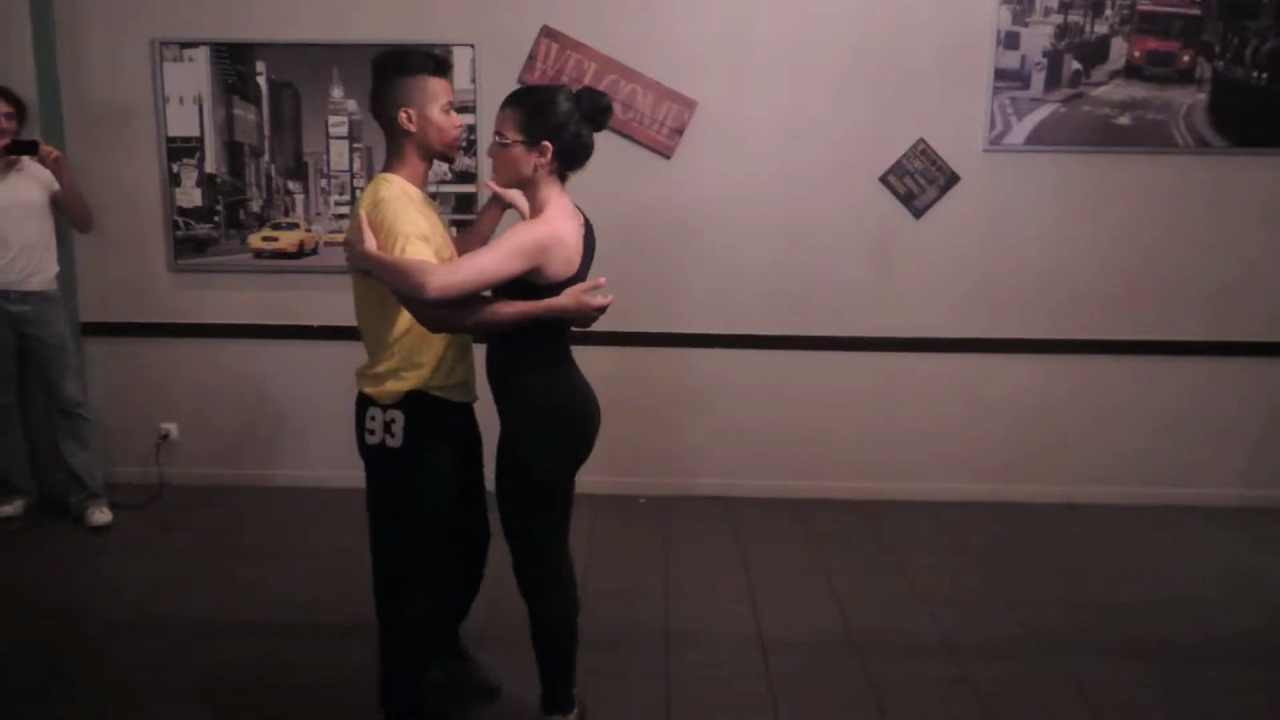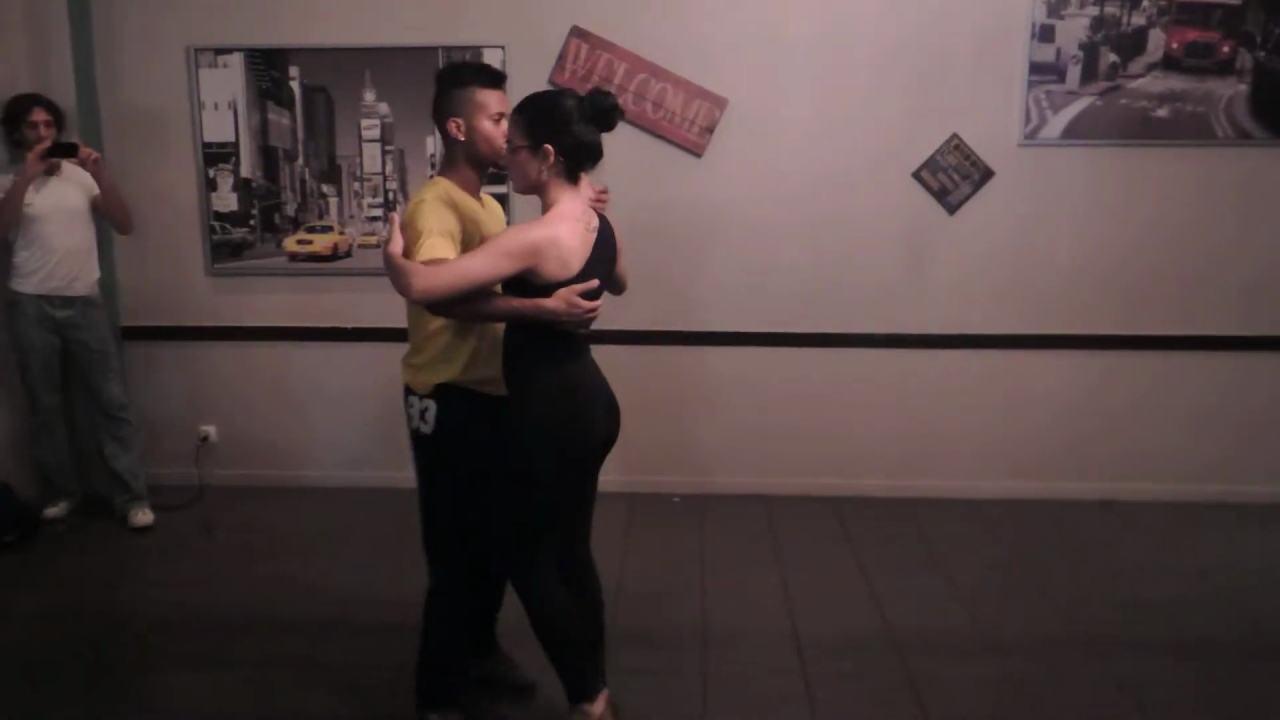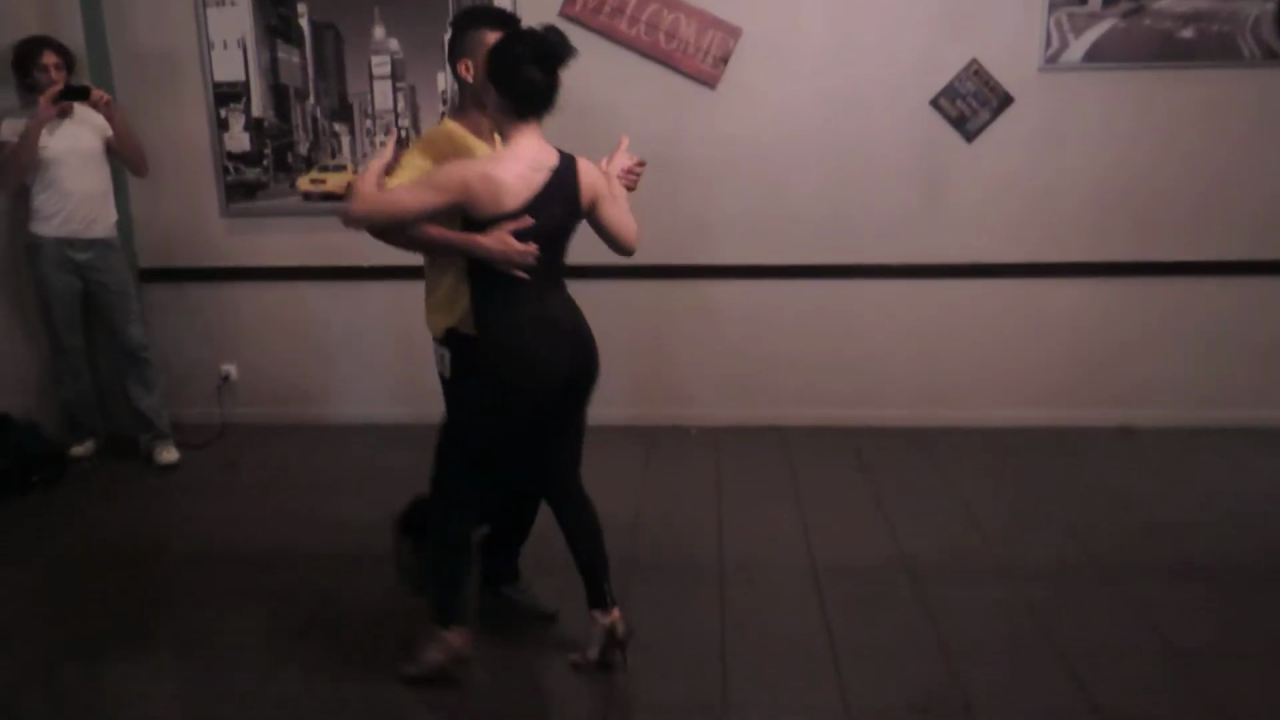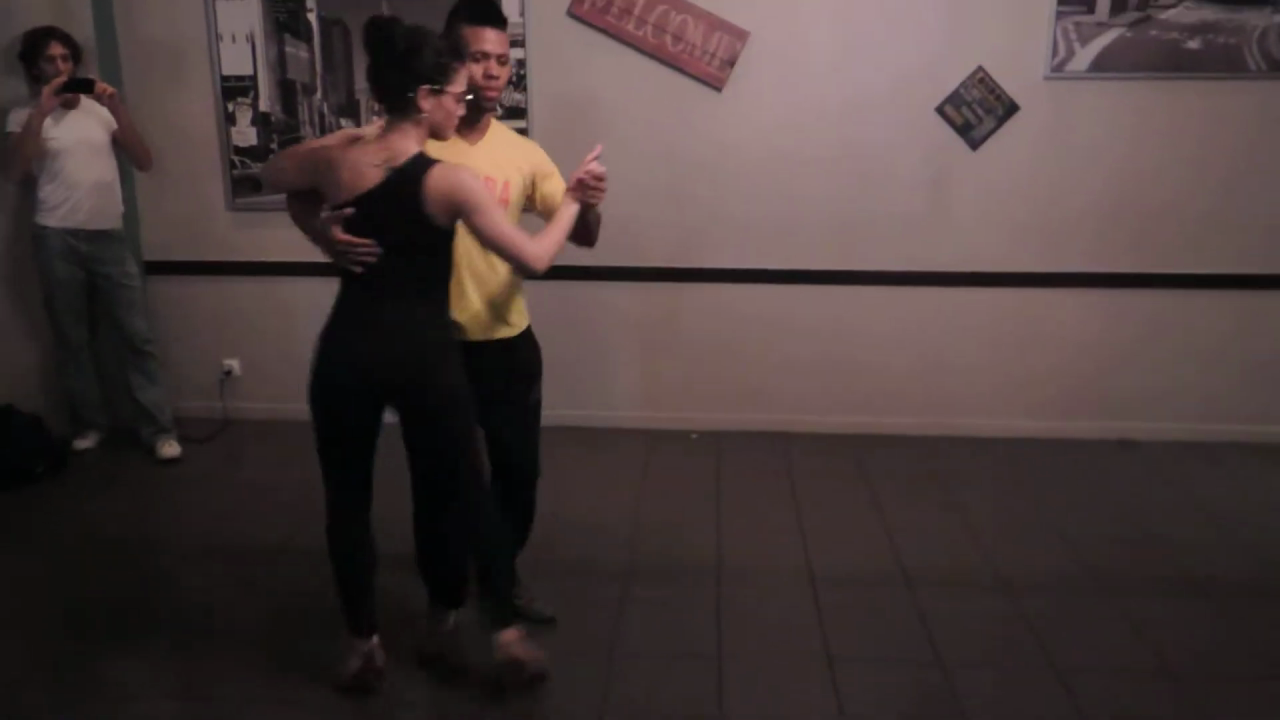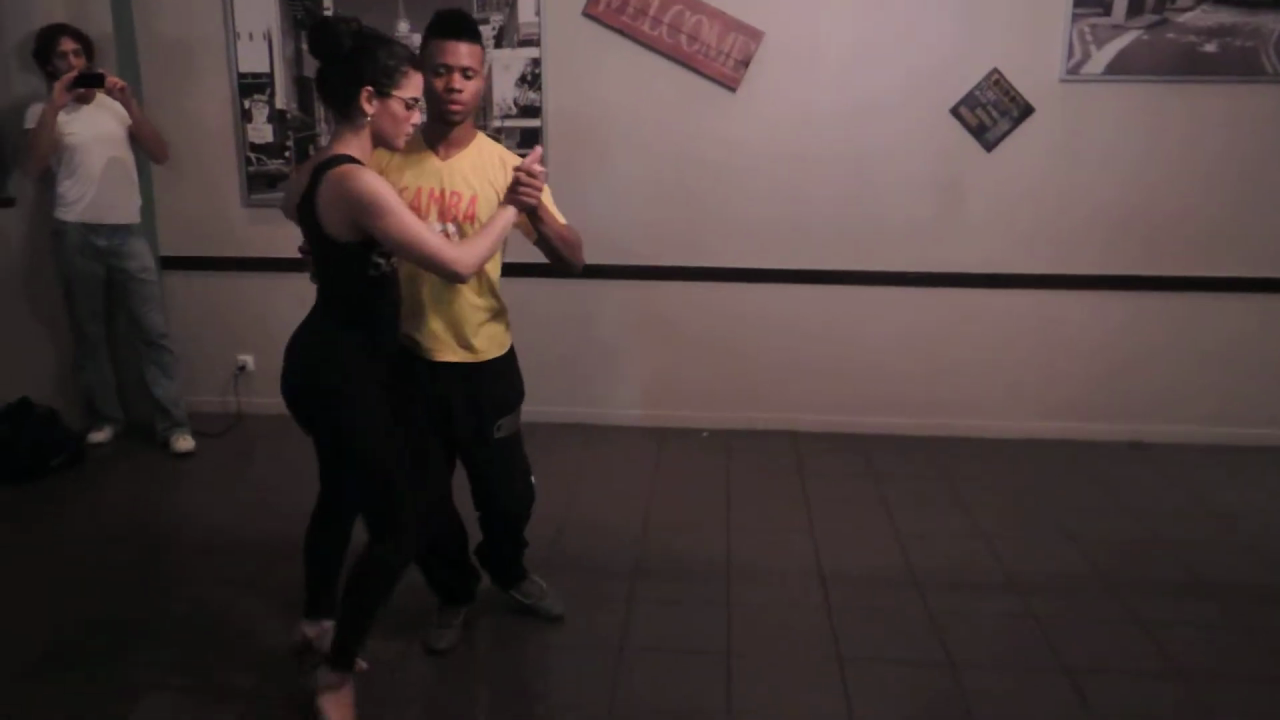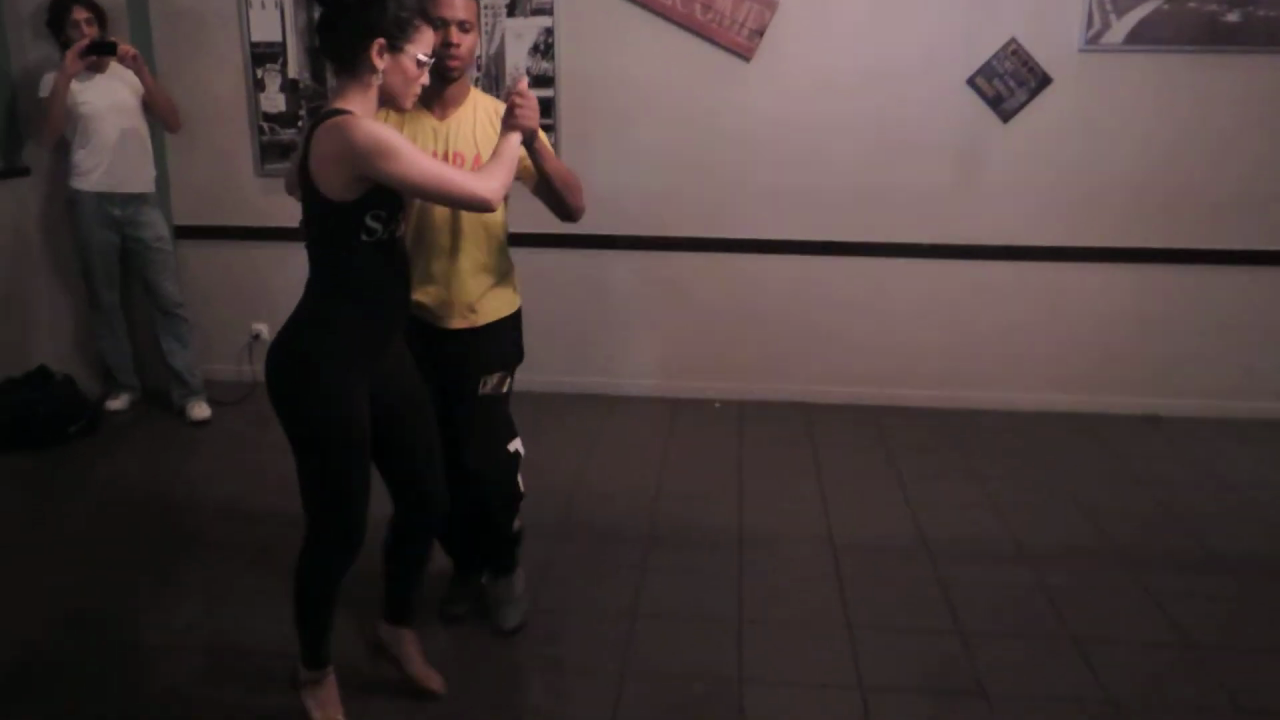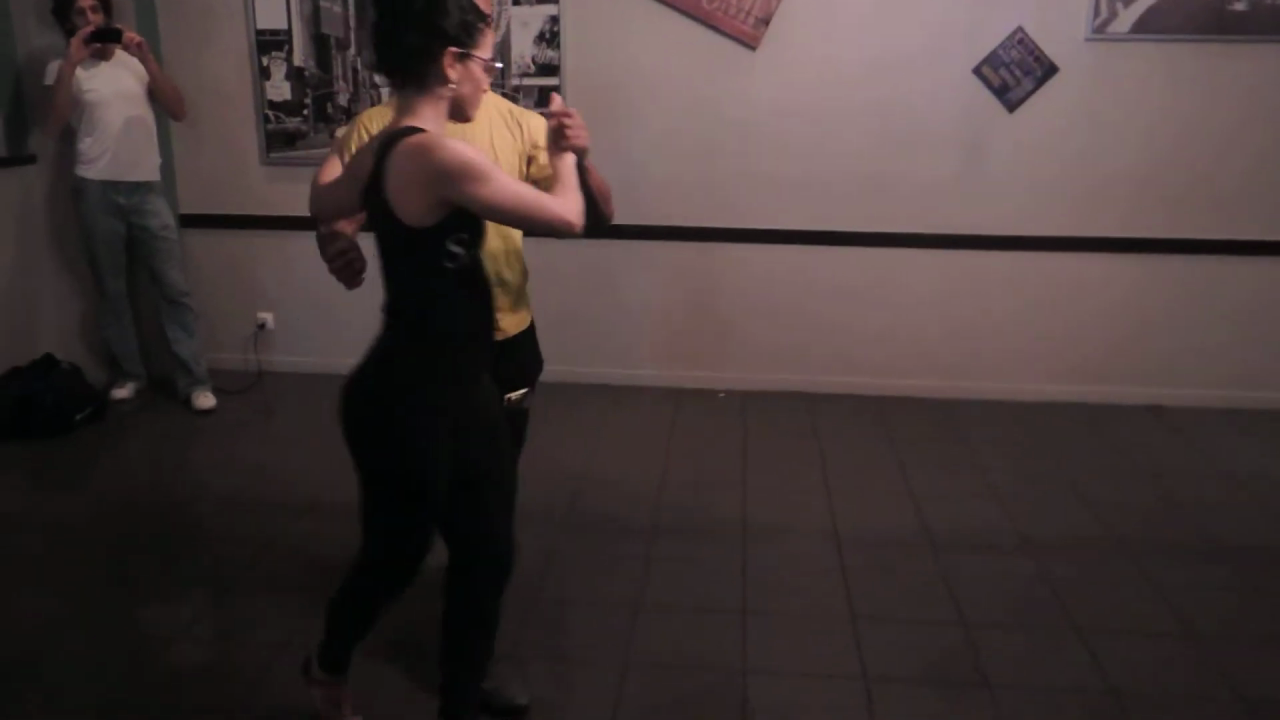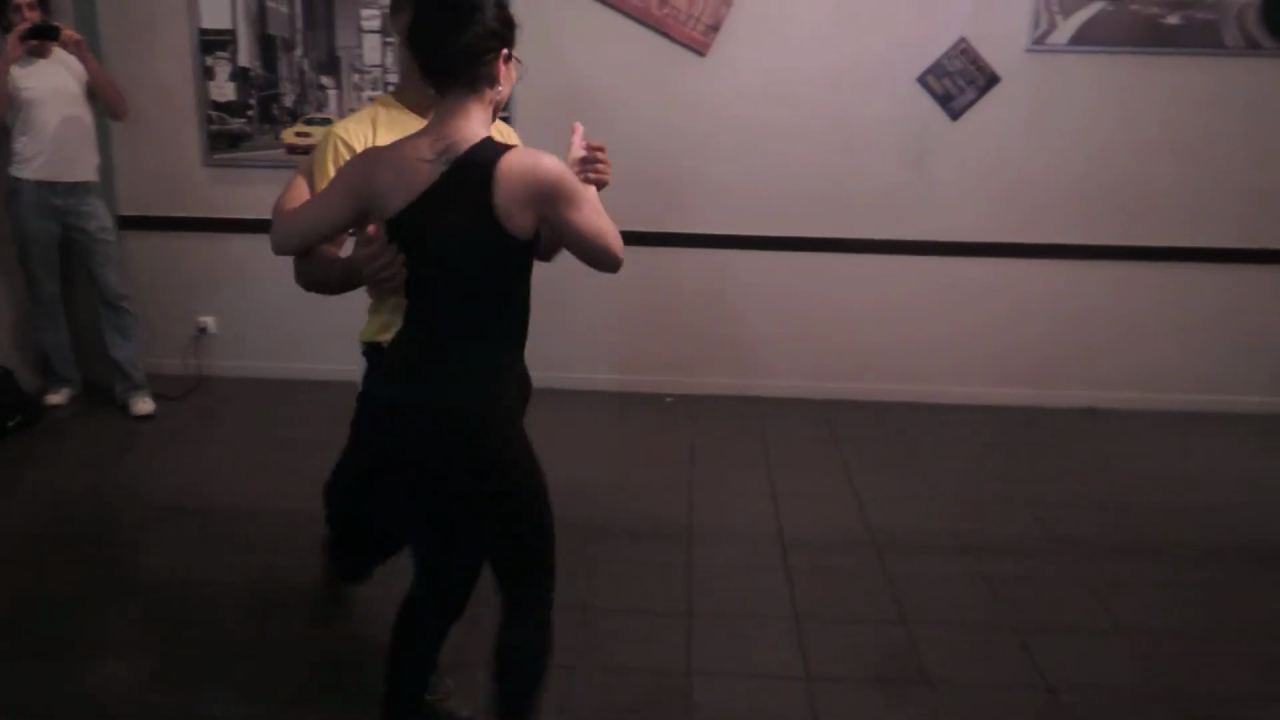
dt=0.4s
person 1, frame 1
left shoulder: (541, 235)
right shoulder: (568, 219)
left elbow: (433, 285)
left wrist: (369, 256)
right wrist: (517, 205)
left hip: (542, 418)
right hip: (557, 408)
left knee: (539, 571)
right knee: (548, 563)
person 1, frame 2
left shoulder: (535, 239)
right shoulder: (597, 224)
left elbow: (422, 287)
left wrist: (393, 254)
left hip: (553, 417)
right hip: (590, 405)
left knee: (530, 566)
right knee: (570, 555)
person 1, frame 3
left shoulder: (475, 176)
right shoulder: (582, 172)
left elbow: (358, 211)
right elbow: (628, 242)
left wrist: (379, 162)
right wrist: (615, 179)
left hip: (514, 355)
right hip: (571, 344)
left knee: (457, 494)
right knee: (562, 483)
left ankle: (450, 632)
right ankle: (606, 614)
person 1, frame 4
left shoulder: (338, 163)
right shoulder: (448, 182)
left elbow: (274, 174)
right elbow: (535, 258)
right wrist: (573, 202)
left hip: (346, 350)
right hip: (423, 353)
left knee: (347, 500)
right knee: (462, 494)
left ankle: (364, 645)
right ankle: (506, 631)
person 1, frame 5
left shoulder: (319, 171)
right shoulder: (358, 186)
right elbow: (458, 263)
right wrist: (511, 207)
left hip: (321, 363)
right hip: (342, 375)
left knee: (341, 496)
right knee: (399, 527)
left ankle: (319, 623)
person 1, frame 6
left shoulder: (337, 132)
right shoulder: (357, 136)
left elbow: (303, 180)
right elbow: (483, 194)
right wrist: (515, 134)
left hip: (380, 351)
right hip: (321, 363)
left knee: (426, 500)
right knee: (336, 528)
left ankle: (398, 629)
person 1, frame 7
left shoulder: (385, 150)
right shoulder: (437, 156)
left elbow: (322, 202)
right elbow: (565, 217)
right wrist: (563, 153)
left hip: (461, 390)
right hip: (405, 402)
left knee: (488, 557)
right knee: (393, 561)
person 1, frame 8
left shoulder: (380, 168)
right shoulder: (531, 173)
left elbow: (285, 238)
right elbow: (609, 254)
right wrist: (580, 179)
left hip: (399, 405)
right hip: (473, 419)
left knee: (442, 576)
right knee: (529, 590)
person 2, frame 1
left shoulder: (412, 199)
right shoulder: (391, 204)
right elbow: (438, 309)
left wrist: (498, 206)
right wrist: (556, 307)
left hip: (444, 405)
right hip: (408, 415)
left knee: (466, 544)
right knee: (415, 566)
left ankle: (442, 652)
person 2, frame 2
left shoulder: (486, 205)
right shoulder: (435, 206)
right elbow: (440, 295)
right wrist: (543, 308)
left hip: (493, 395)
right hip: (450, 402)
left knee: (497, 535)
right knee: (458, 549)
left ankle: (478, 648)
person 2, frame 3
left shoulder: (510, 148)
right shoulder: (436, 147)
right elbow: (387, 221)
right wrist: (477, 244)
right hip: (474, 344)
left ankle: (500, 574)
right ankle: (417, 528)
person 2, frame 4
left shoulder: (523, 152)
left elbow: (580, 237)
right elbow: (303, 193)
left wrist: (587, 203)
right wrist: (330, 238)
left hip: (509, 343)
left knee: (519, 473)
person 2, frame 5
left shoulder: (509, 169)
right shoulder: (385, 159)
left elbow: (572, 260)
left wrist: (534, 212)
left hip: (483, 361)
right hip: (407, 361)
left knee: (505, 493)
right knee: (421, 496)
left ankle: (510, 571)
right ankle: (453, 594)
person 2, frame 6
left shoulder: (502, 120)
right shoulder: (383, 119)
left elbow: (572, 208)
left wrist: (534, 139)
left hip: (487, 321)
right hip: (414, 320)
left knee: (485, 459)
right knee: (434, 460)
left ankle: (504, 565)
right ankle: (467, 565)
person 2, frame 7
left shoulder: (521, 127)
right shoulder: (382, 127)
left elbow: (596, 220)
right elbow: (334, 219)
left wrist: (581, 159)
right wrist: (339, 248)
left hip: (503, 345)
person 2, frame 8
left shoulder: (499, 137)
right shoulder: (354, 137)
right elbow: (310, 268)
left wrist: (582, 189)
right wrist: (358, 268)
right knee: (358, 511)
person 3, frame 1
left shoulder: (41, 168)
left elbow: (84, 223)
left wrist: (62, 172)
left hip: (42, 298)
left knee: (70, 398)
left ankle: (89, 495)
person 3, frame 2
left shoulder: (80, 174)
left elbow: (124, 225)
left wrist: (100, 173)
left hip: (84, 301)
left knee: (113, 401)
right knee: (45, 406)
left ankle: (132, 496)
right ankle: (61, 491)
person 3, frame 3
left shoulder: (93, 117)
left elbow: (140, 167)
left wrist: (113, 115)
right wrist: (37, 122)
left hip: (103, 244)
right hip: (51, 249)
left knee: (133, 343)
right knee: (67, 347)
left ankle: (156, 435)
right ankle: (84, 432)
person 3, frame 4
left shoulder: (99, 109)
left elbow: (144, 162)
left wrist: (117, 108)
right wrist: (40, 112)
left hip: (109, 235)
right hip: (57, 239)
left knee: (138, 335)
right knee: (72, 340)
left ankle: (158, 428)
right ankle: (89, 424)
person 3, frame 5
left shoulder: (115, 104)
right shoulder: (42, 112)
left elbow: (160, 154)
right elbow: (33, 168)
left wrist: (129, 102)
right wrist: (54, 107)
left hip: (127, 231)
right hip: (76, 233)
left knee: (154, 329)
right knee: (89, 332)
left ankle: (173, 423)
right ankle: (105, 418)
person 3, frame 6
left shoulder: (128, 71)
right shoulder: (57, 80)
left elbow: (173, 123)
right elbow: (48, 137)
left wrist: (142, 71)
right wrist: (66, 75)
left hip: (142, 199)
right hip: (91, 202)
left knee: (168, 297)
right knee: (105, 301)
left ankle: (189, 391)
right ankle: (123, 385)
person 3, frame 7
left shoulder: (133, 60)
right shoulder: (62, 68)
left elbow: (178, 111)
right elbow: (53, 127)
left wrist: (147, 58)
right wrist: (71, 63)
left hip: (147, 187)
right hip: (96, 190)
left knee: (174, 286)
right knee: (111, 289)
left ankle: (194, 380)
right ankle: (128, 373)
person 3, frame 8
left shoulder: (72, 59)
left elbow: (119, 110)
left wrist: (85, 55)
left hip: (84, 189)
left knee: (112, 290)
right knee: (45, 293)
left ankle: (133, 385)
right ankle: (62, 378)
